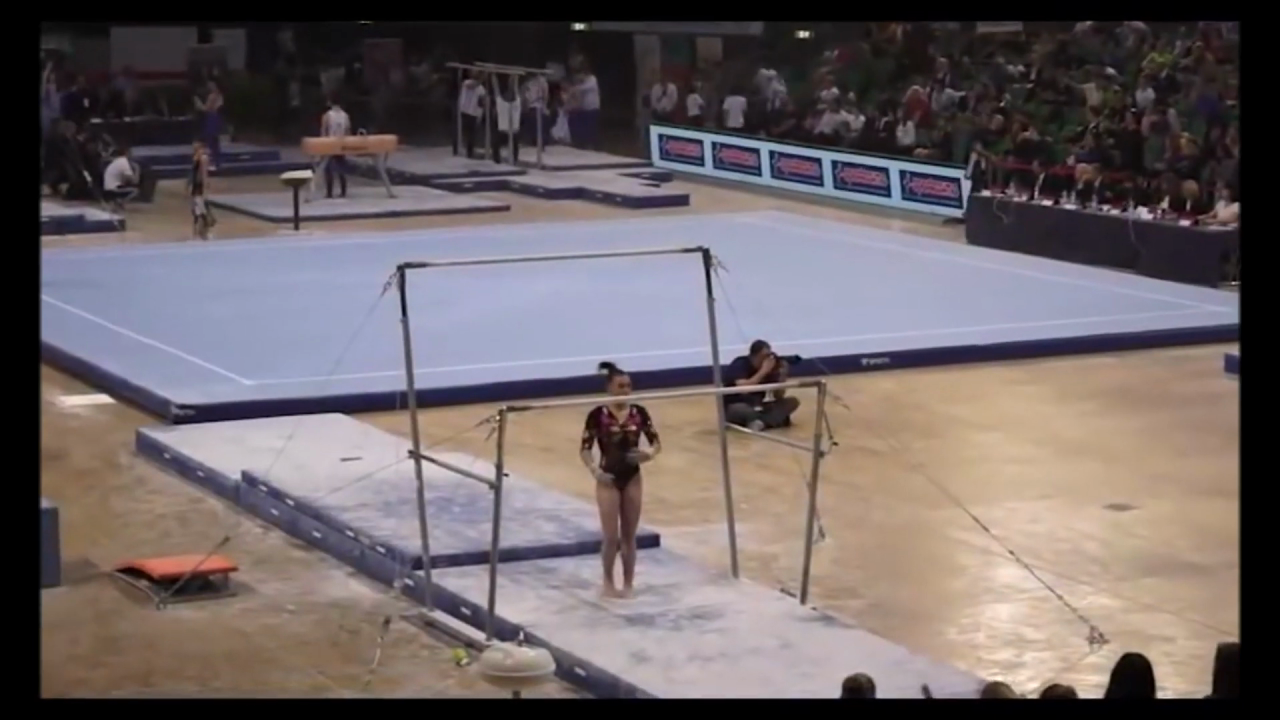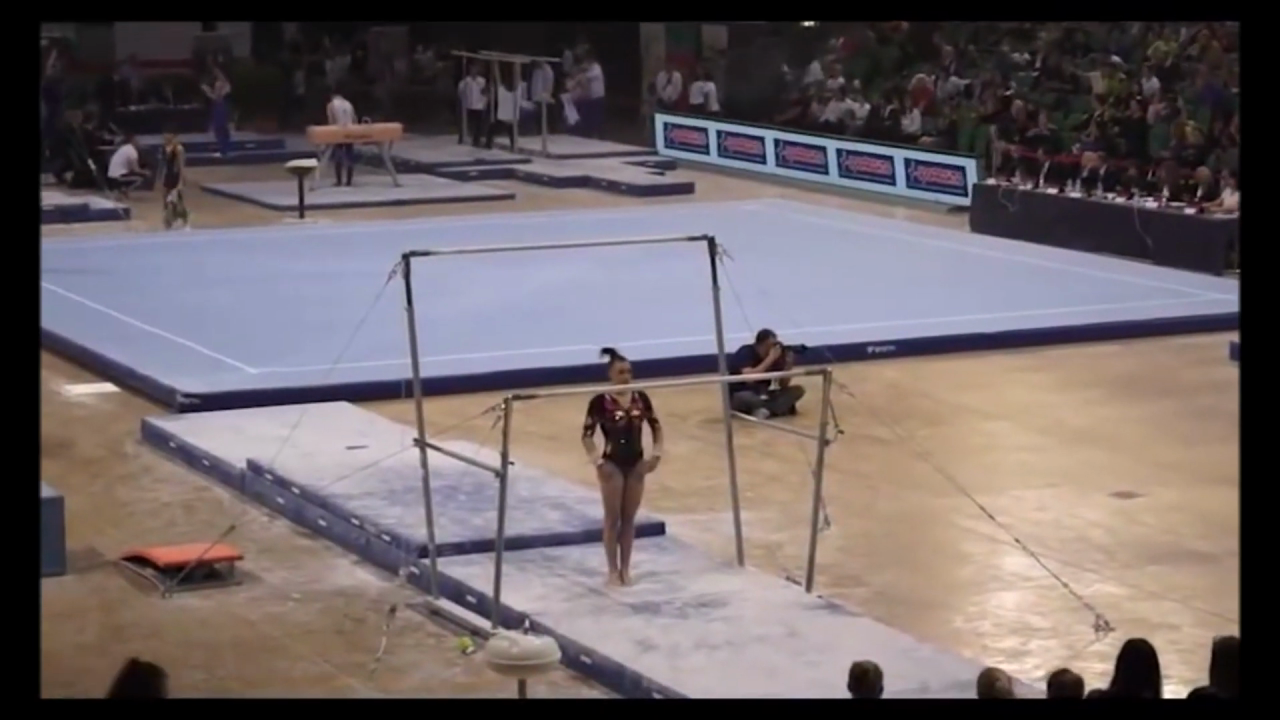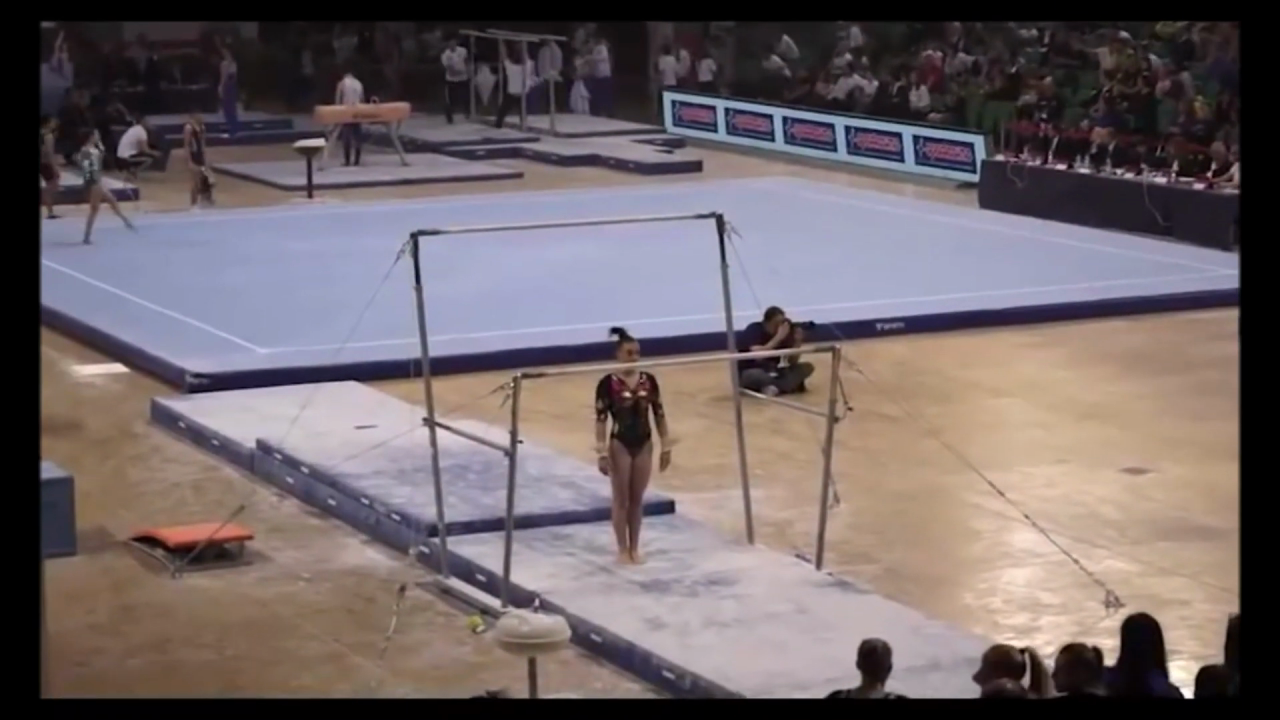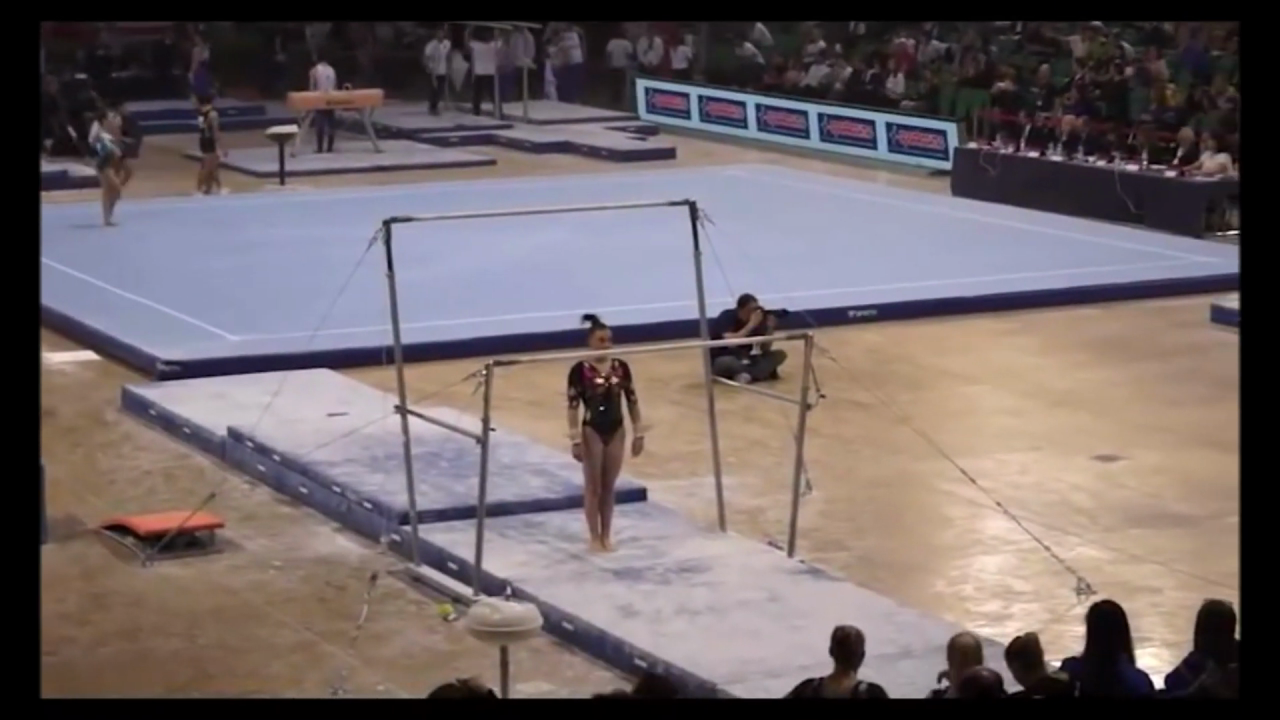
dt=1s
person 1, frame 1
left shoulder: (639, 413)
right shoulder: (597, 415)
left elbow: (656, 443)
right elbow: (585, 449)
left wrist: (649, 453)
right wrist: (594, 470)
left hip: (633, 479)
right hip: (608, 480)
left knee: (629, 535)
right knee: (611, 536)
left ankle: (628, 583)
right ankle: (608, 581)
person 1, frame 2
left shoulder: (641, 398)
right shoulder: (600, 401)
left elbow: (656, 428)
right elbow: (587, 435)
left wrist: (656, 453)
right wrist: (597, 461)
left hip: (637, 465)
right hip: (612, 465)
left knee: (628, 519)
right knee: (612, 519)
left ankle: (625, 568)
right ankle: (613, 570)
person 1, frame 3
left shoulder: (649, 380)
right shoulder: (608, 383)
left elbow: (659, 414)
right elbow: (601, 419)
left wrist: (666, 446)
right wrist: (602, 452)
left hip: (644, 444)
right hip: (620, 445)
left knee: (637, 499)
right knee: (621, 499)
left ankle: (634, 548)
right ankle: (622, 549)
person 1, frame 4
left shoulder: (621, 367)
right shoulder: (580, 370)
left elbow: (632, 401)
right elbow: (573, 407)
left wrist: (639, 432)
right wrist: (575, 439)
left hip: (616, 431)
right hip: (592, 432)
left knee: (609, 487)
right knee: (593, 487)
left ankle: (606, 535)
right ankle: (594, 537)
